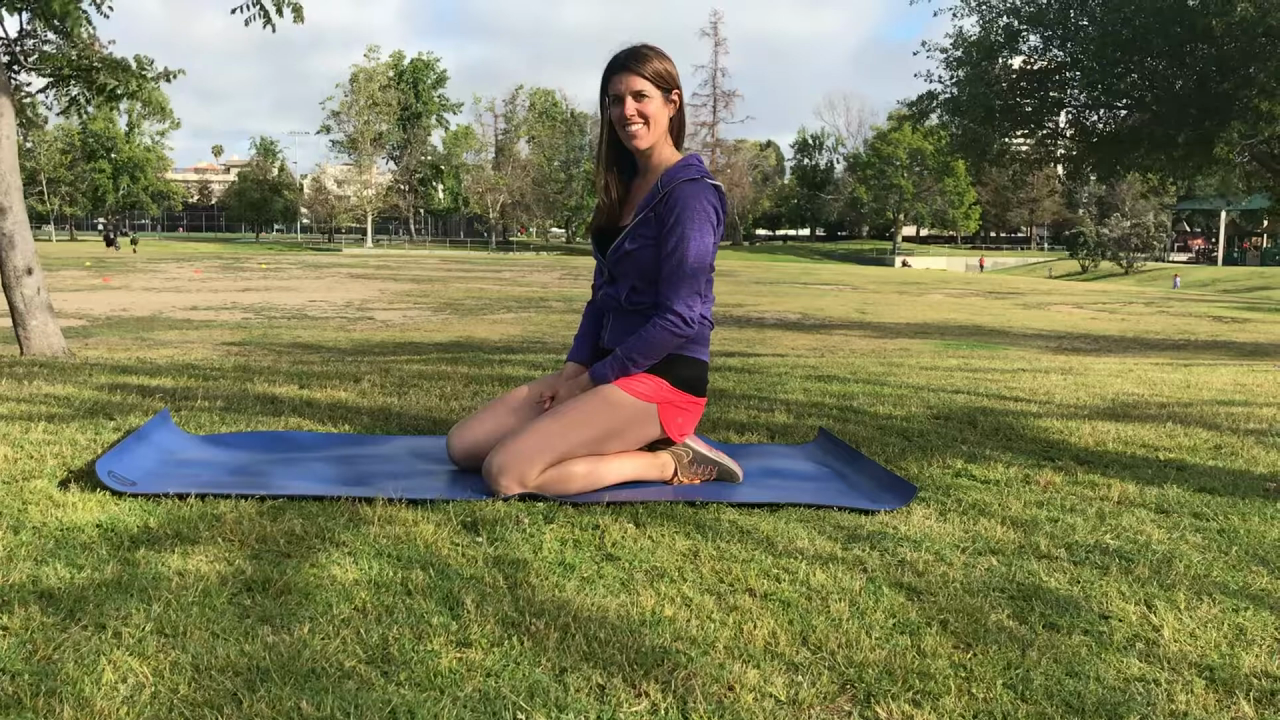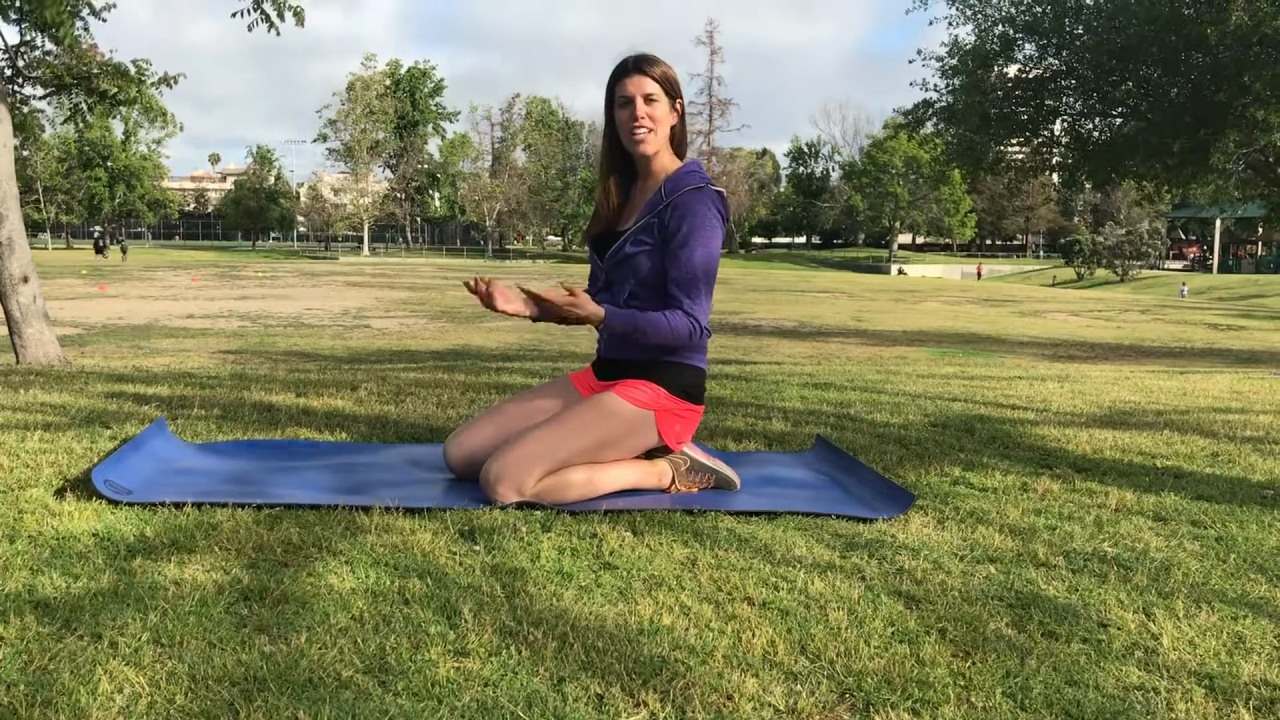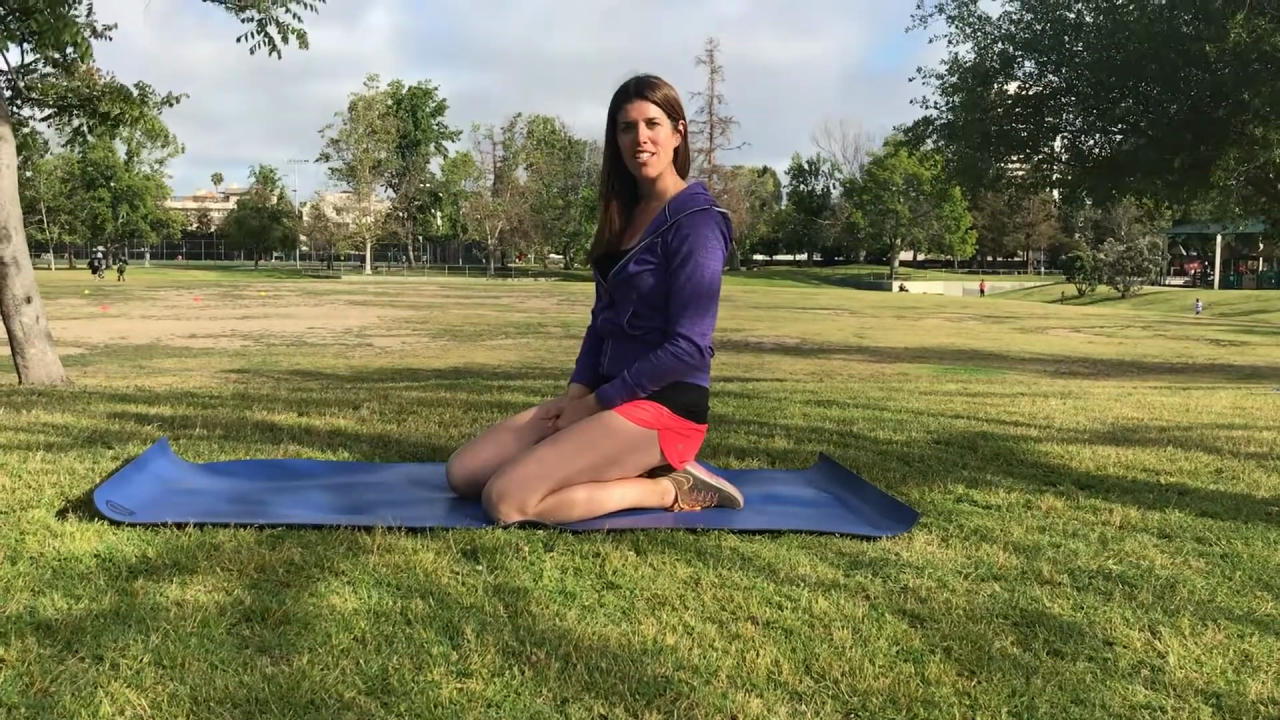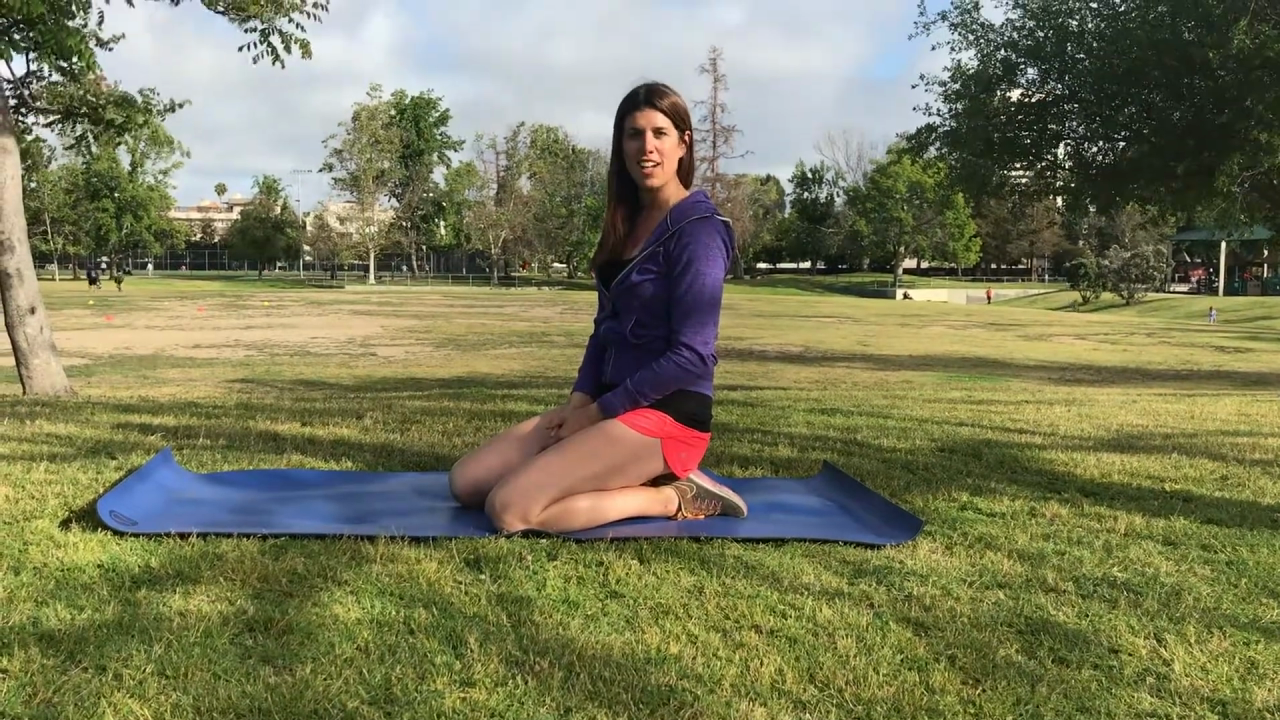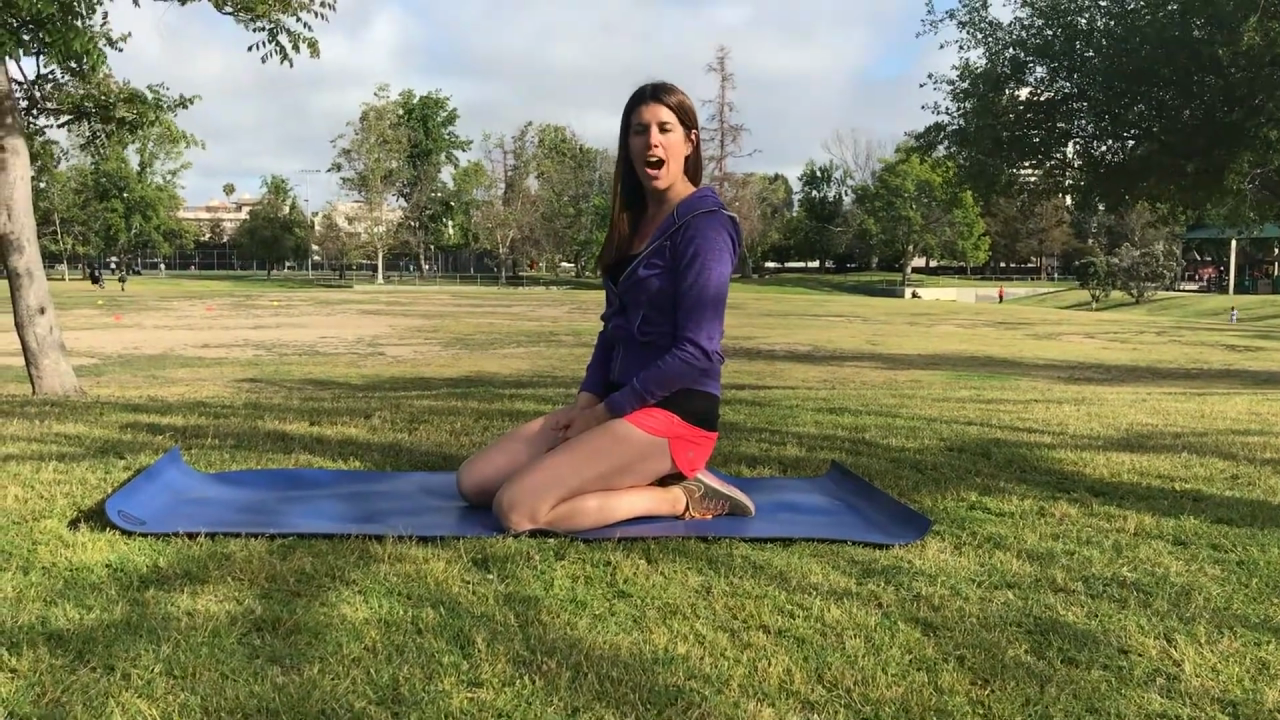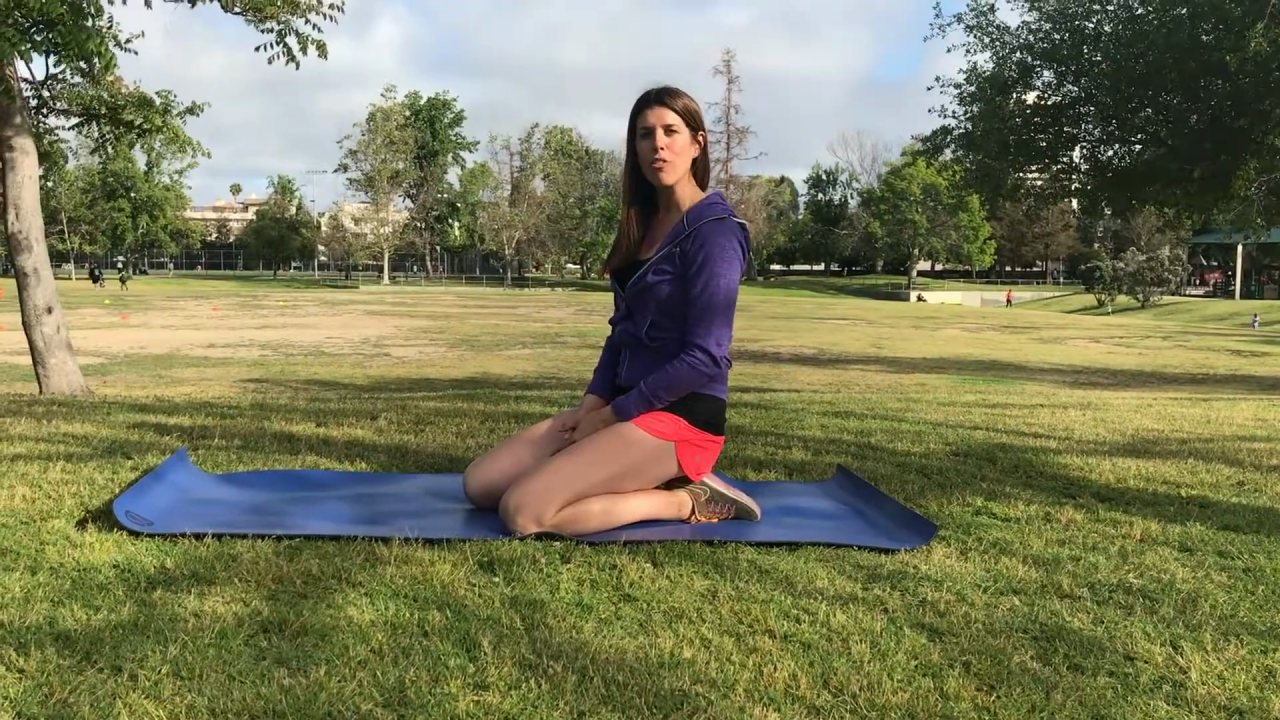
dt=0.7s
person 1, frame 1
left shoulder: (689, 193)
right shoulder: (624, 187)
left elbow: (680, 318)
left wrist: (590, 381)
right wrist: (574, 368)
left hip: (665, 378)
right hip: (611, 367)
left knee: (506, 472)
right knee: (463, 445)
left ankle: (669, 462)
right ankle: (640, 442)
person 1, frame 2
left shoulder: (692, 201)
right shoulder: (620, 193)
left elbow: (689, 322)
left wrist: (597, 316)
right wrist: (530, 304)
left hip: (663, 386)
right hip: (606, 373)
left knee: (502, 480)
right knee: (460, 452)
left ankle: (666, 471)
right ankle: (639, 451)
person 1, frame 3
left shoulder: (696, 222)
right shoulder: (623, 214)
left elbow: (688, 346)
left wrist: (595, 402)
right wrist: (576, 391)
left hip: (664, 406)
right hip: (609, 393)
left knee: (506, 499)
right knee: (462, 472)
left ankle: (669, 488)
right ankle: (641, 469)
person 1, frame 4
left shoulder: (697, 231)
right shoulder: (627, 221)
left elbow: (691, 356)
left wrist: (597, 412)
right wrist: (578, 401)
left hip: (667, 414)
right hip: (612, 402)
left knee: (509, 509)
right knee: (466, 480)
left ankle: (672, 497)
right ankle: (646, 478)
person 1, frame 5
left shoulder: (704, 226)
right shoulder: (633, 220)
left elbow: (696, 352)
left wrist: (605, 412)
right wrist: (585, 400)
left hip: (674, 413)
right hip: (619, 400)
left knee: (516, 508)
right knee: (474, 481)
left ankle: (679, 497)
right ankle: (654, 478)
person 1, frame 6
left shoulder: (713, 231)
right shoulder: (642, 225)
left elbow: (705, 357)
left wrist: (611, 415)
right wrist: (592, 403)
left hip: (682, 417)
right hip: (627, 404)
left knee: (523, 511)
right knee: (480, 483)
left ankle: (685, 500)
right ankle: (660, 483)
